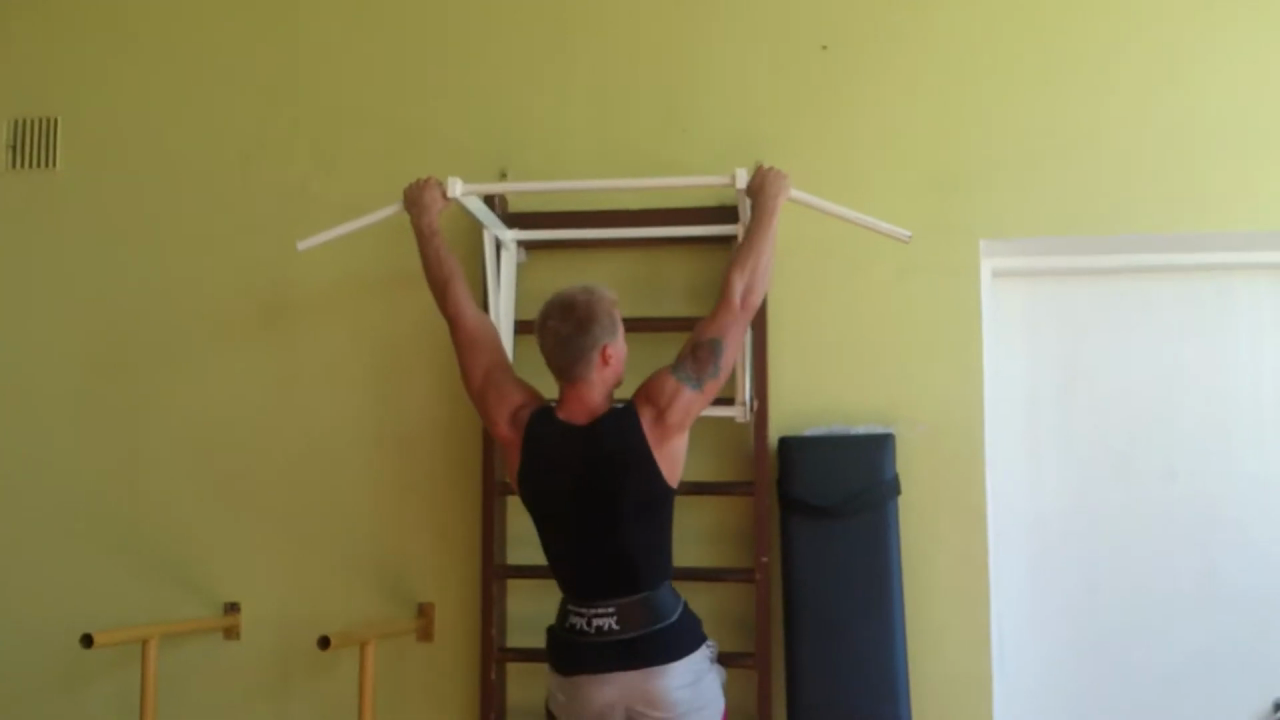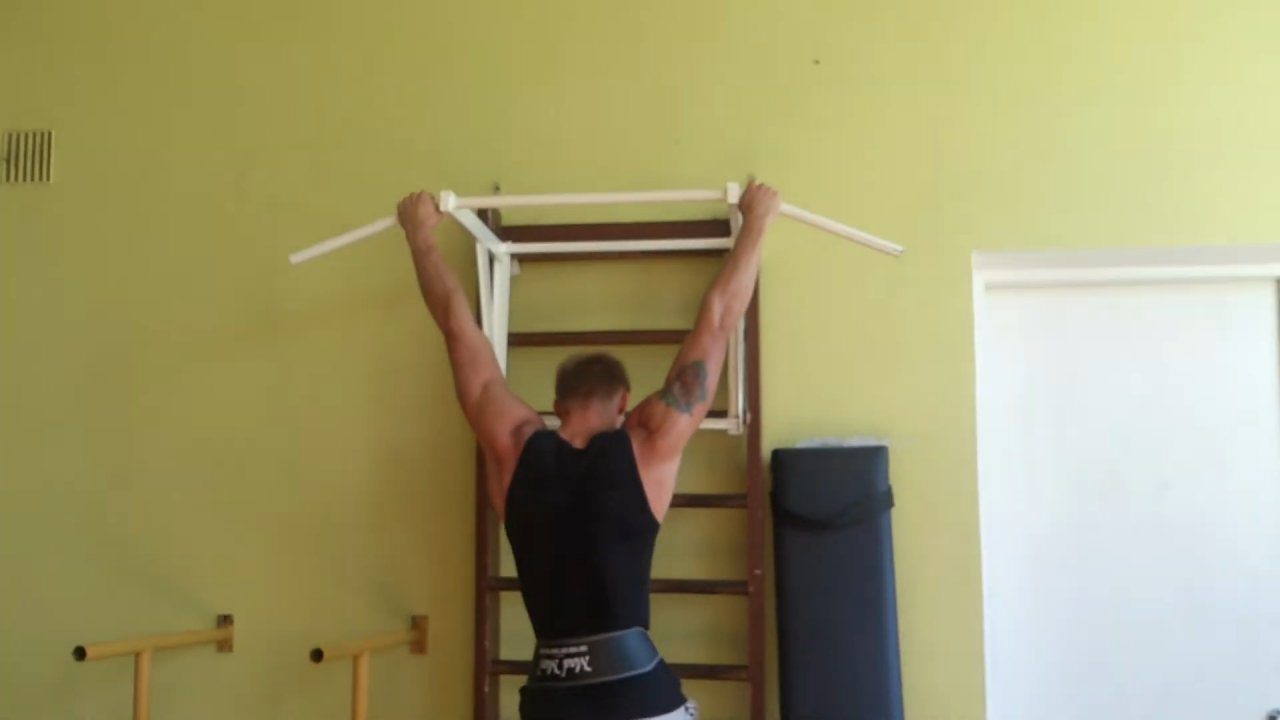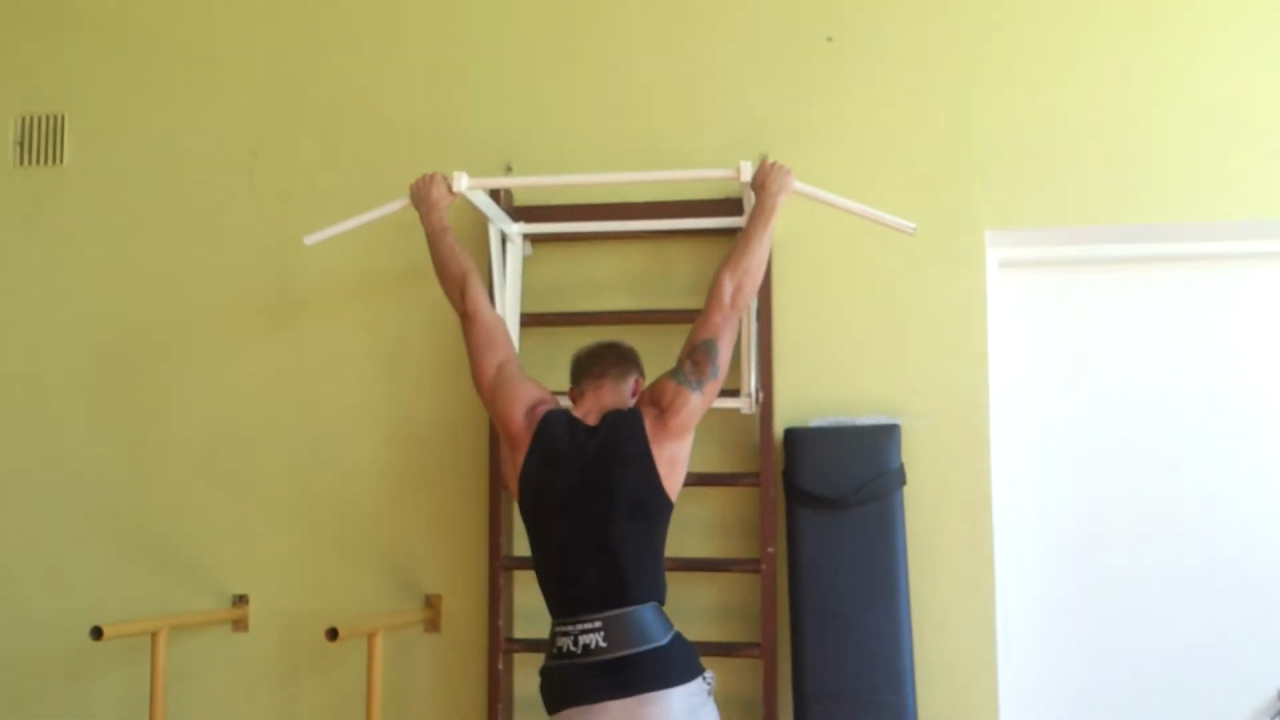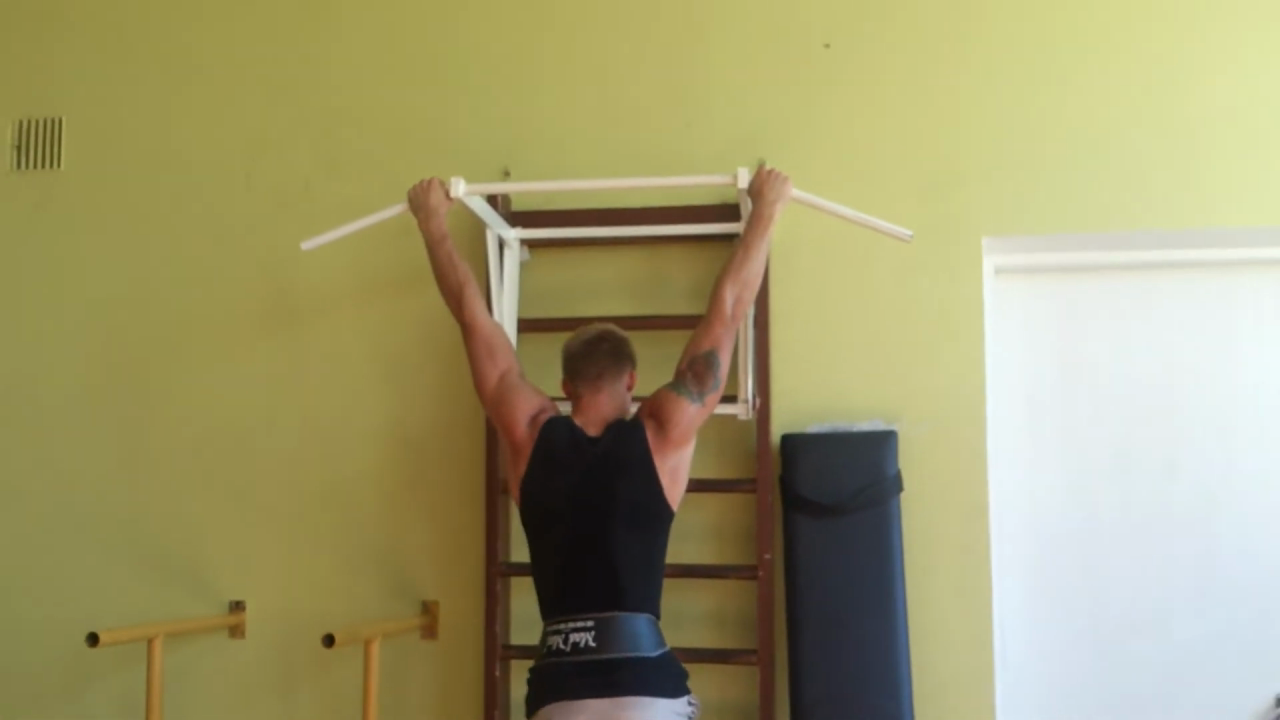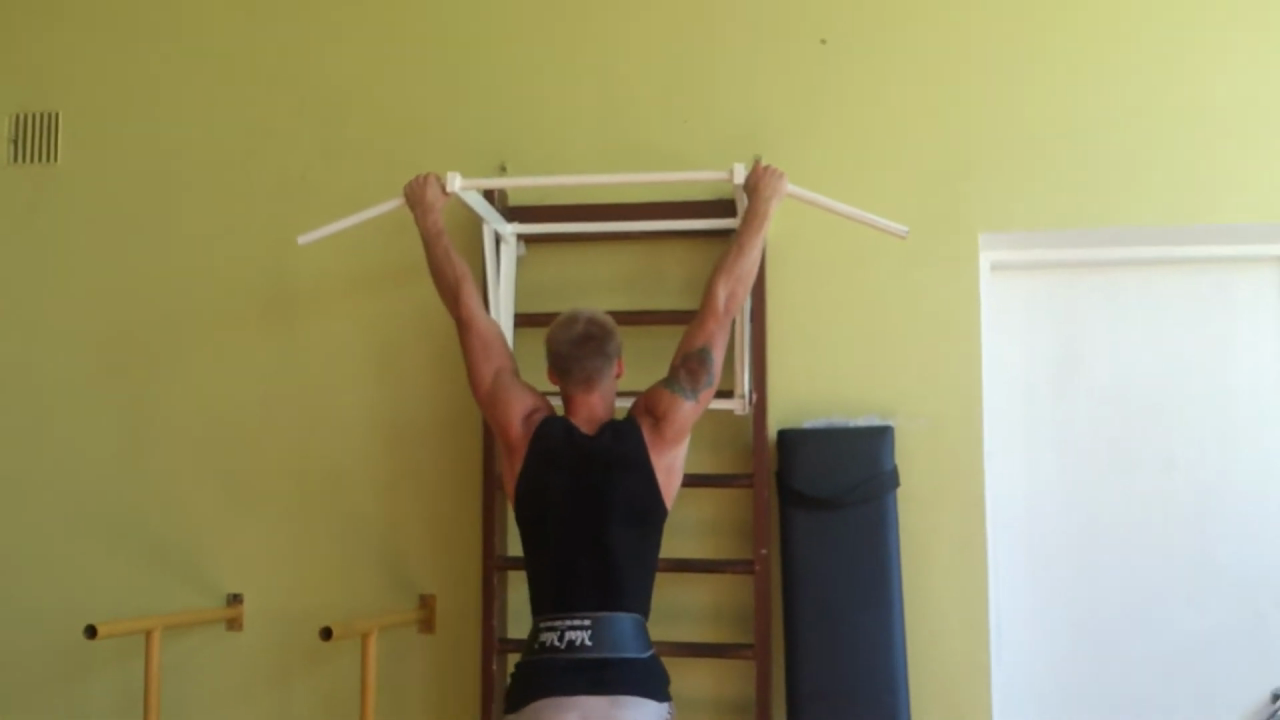
dt=1s
person 1, frame 1
left shoulder: (518, 429)
right shoulder: (658, 420)
left elbow: (462, 313)
right elbow: (739, 301)
left wrist: (426, 221)
right wrist: (767, 204)
left hip: (579, 658)
right hip: (667, 653)
person 1, frame 2
left shoulder: (512, 449)
right shoulder: (649, 448)
left elbow: (459, 326)
right elbow: (716, 321)
left wrist: (420, 234)
right wrist: (756, 221)
person 1, frame 3
left shoulder: (528, 428)
right shoulder: (661, 426)
left elbow: (473, 305)
right elbow: (728, 300)
left wrist: (433, 215)
right wrist: (769, 200)
person 1, frame 4
left shoulder: (531, 436)
right shoulder: (664, 434)
left elbow: (472, 314)
right elbow: (726, 310)
left wrist: (432, 220)
right wrist: (766, 209)
person 1, frame 5
left shoulder: (524, 435)
right shoulder: (659, 433)
left elbow: (468, 310)
right elbow: (719, 308)
left wrist: (429, 216)
right wrist: (761, 205)
